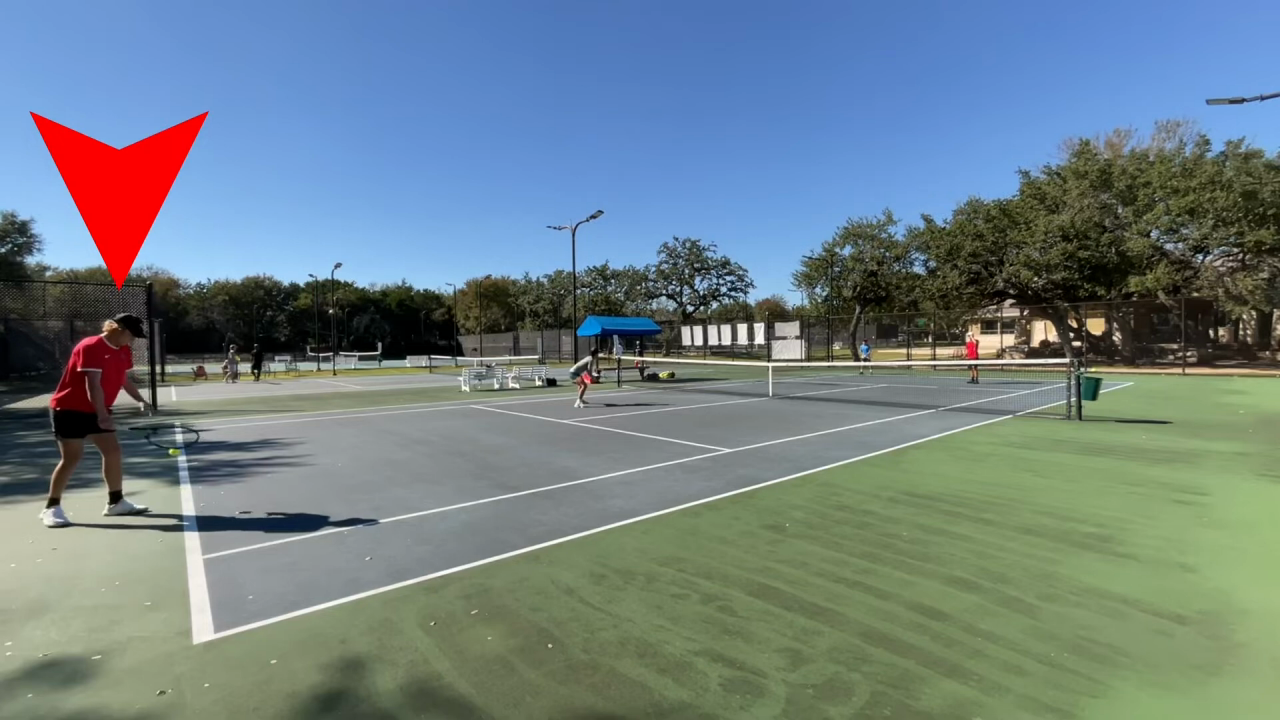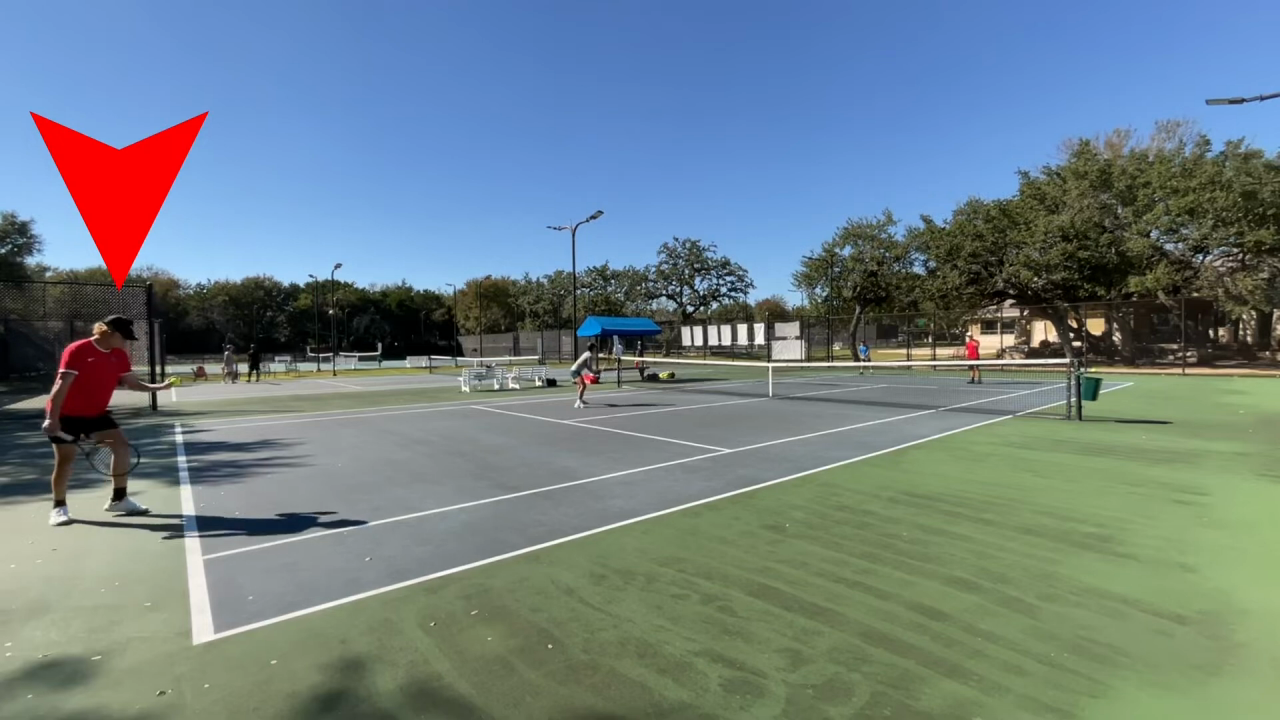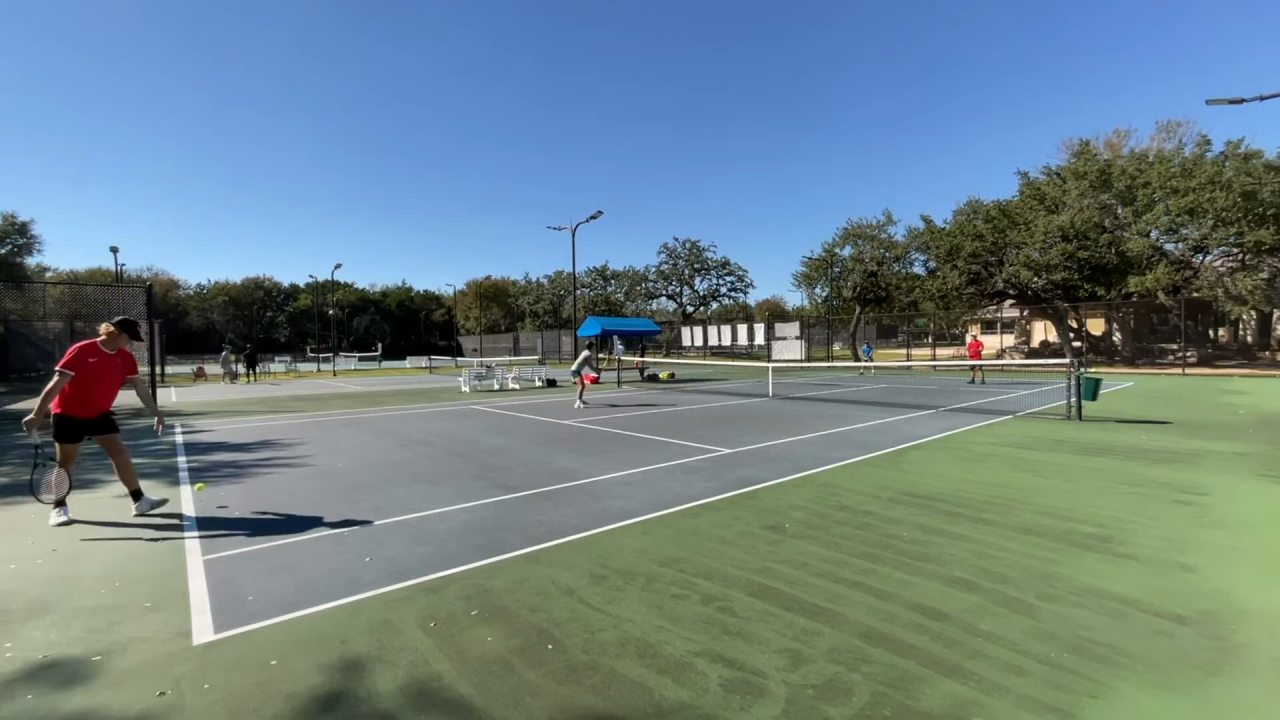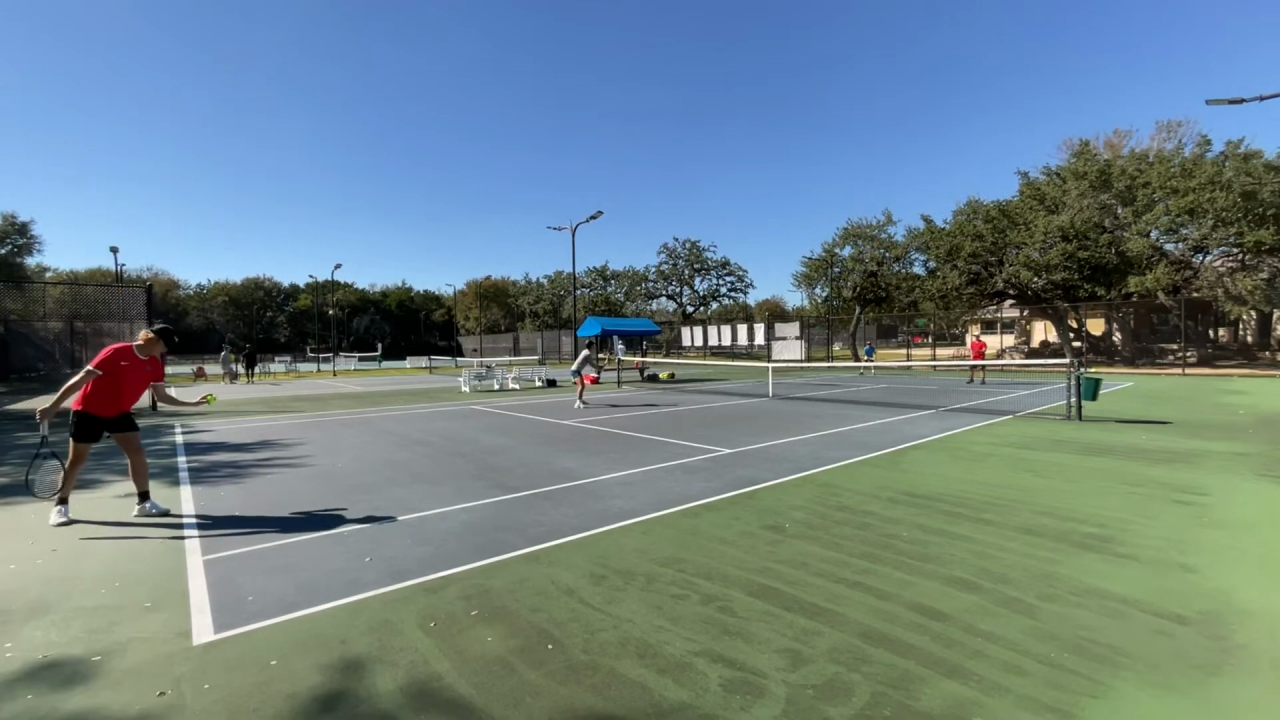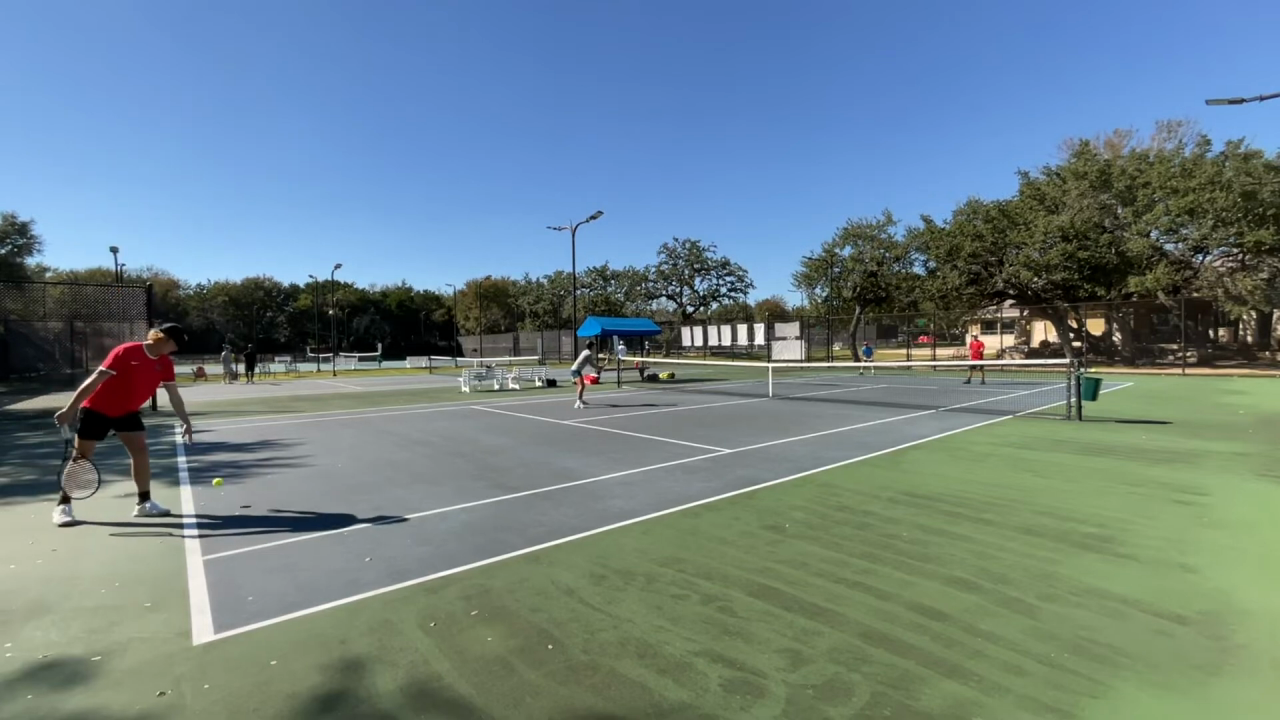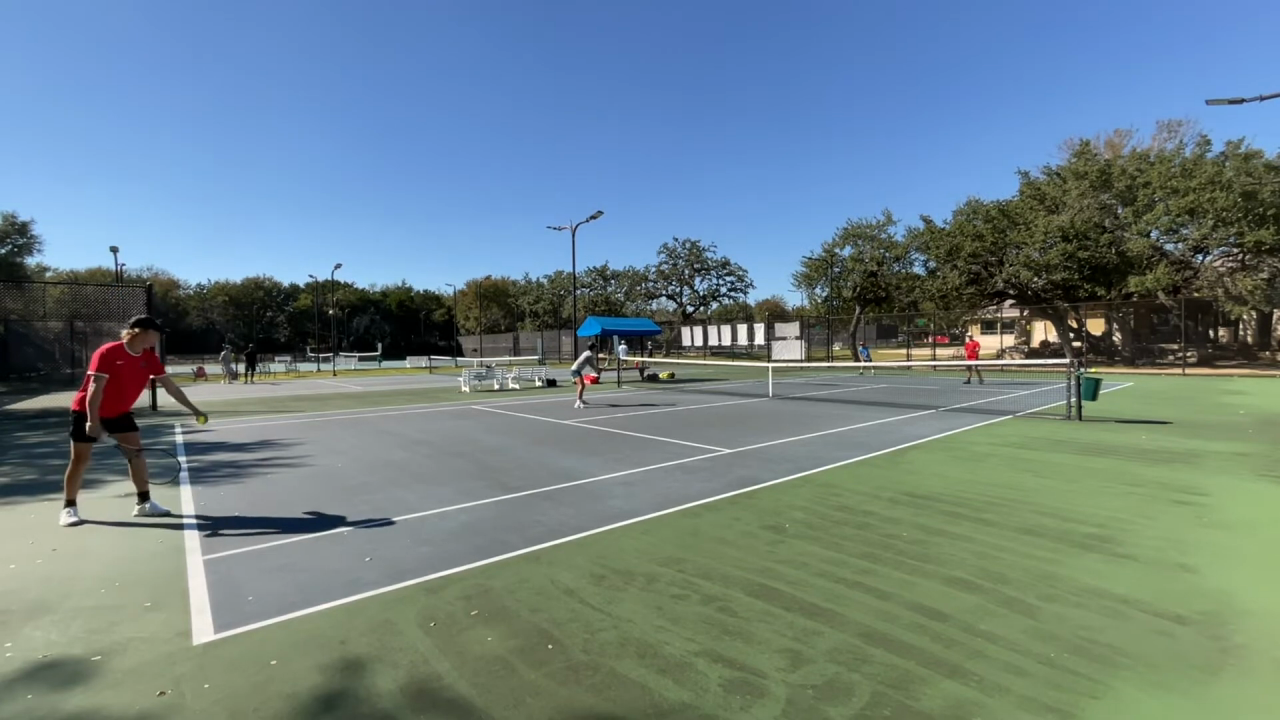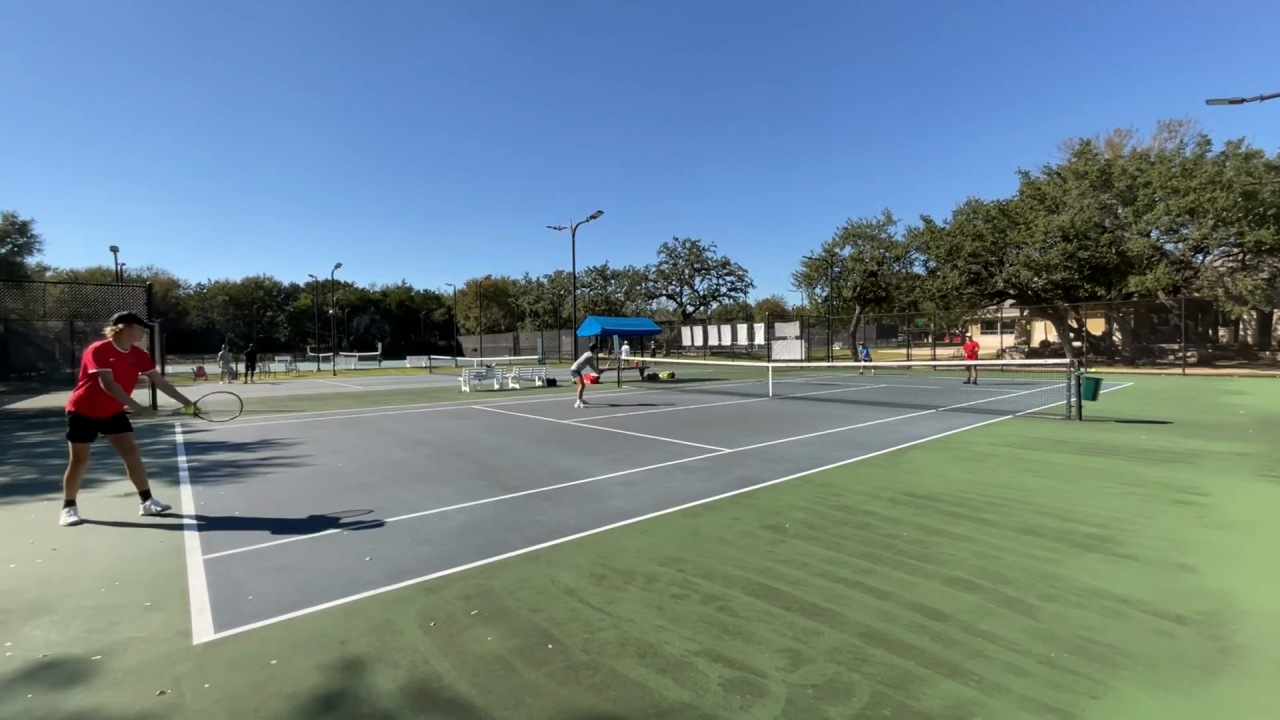
dt=0.3s
person 1, frame 1
left shoulder: (124, 351)
right shoulder: (90, 347)
left elbow: (125, 380)
right elbow: (93, 385)
left wrist: (141, 400)
right wrist: (102, 414)
left hip: (95, 411)
right hip: (69, 410)
left knee: (113, 452)
right knee: (72, 458)
left ankle: (115, 502)
right ankle: (52, 507)
person 1, frame 2
left shoulder: (119, 355)
right shoulder: (78, 351)
left elbow: (132, 382)
right elbow: (62, 385)
left wrist: (158, 387)
right wrist: (52, 418)
left hip: (96, 413)
right hip: (66, 415)
left knee: (122, 448)
right knee: (64, 461)
left ankle: (118, 499)
right ankle: (59, 507)
person 1, frame 3
left shoulder: (126, 358)
right shoulder: (81, 351)
left elbow: (141, 389)
right elbow: (57, 384)
left wrist: (157, 414)
right wrist: (37, 414)
left hip: (100, 415)
right hip: (69, 415)
left knee: (120, 454)
right knee: (65, 462)
left ankle: (140, 501)
right ankle: (59, 508)
person 1, frame 4
left shoulder: (155, 364)
right shoulder: (115, 353)
left elbow: (161, 396)
right elbow: (81, 379)
left wrist: (191, 403)
right wrist: (53, 407)
left hip: (120, 413)
right hip: (89, 412)
left knee: (137, 452)
right knee: (77, 460)
left ankle: (144, 503)
right ankle: (60, 506)
person 1, frame 5
left shoulder: (165, 364)
right shoulder: (126, 352)
left elbow: (174, 396)
right elbow: (96, 379)
left wrist: (186, 422)
right wrist: (70, 410)
left hip: (127, 412)
right hip: (96, 410)
left knee: (141, 452)
right knee: (81, 457)
left ankle: (144, 503)
right ankle: (63, 505)
person 1, frame 6
left shoulder: (150, 358)
right shoulder: (107, 353)
left elbow: (170, 386)
right elbow: (95, 387)
left wrist: (194, 409)
right wrist: (92, 420)
left hip: (119, 414)
right hip: (87, 412)
left knee: (137, 453)
right knee: (80, 460)
left ankle: (144, 503)
right ankle: (69, 508)
person 1, frame 7
left shoulder: (139, 355)
right shoulder: (98, 350)
left elbow: (160, 382)
right elbow: (108, 383)
left wrist: (186, 402)
right wrist: (135, 406)
left hip: (113, 413)
right hip: (83, 412)
left knee: (132, 454)
right knee: (79, 461)
left ankle: (147, 501)
right ankle: (68, 507)
